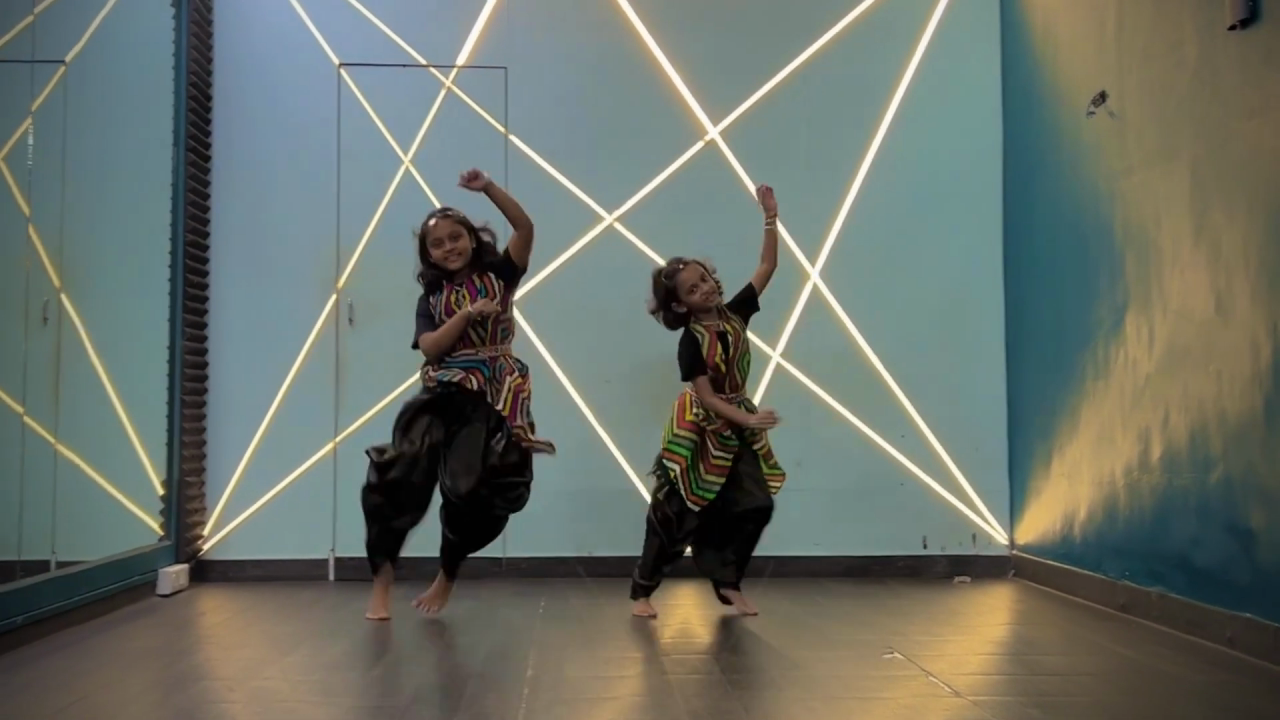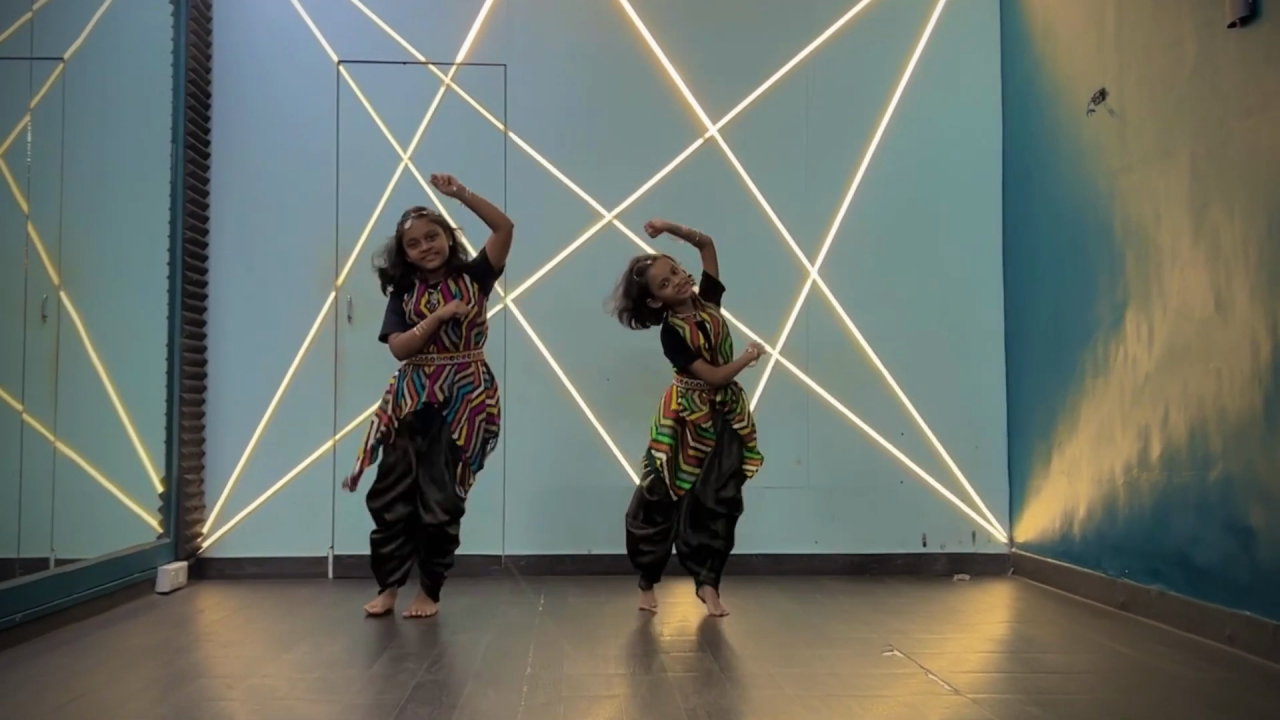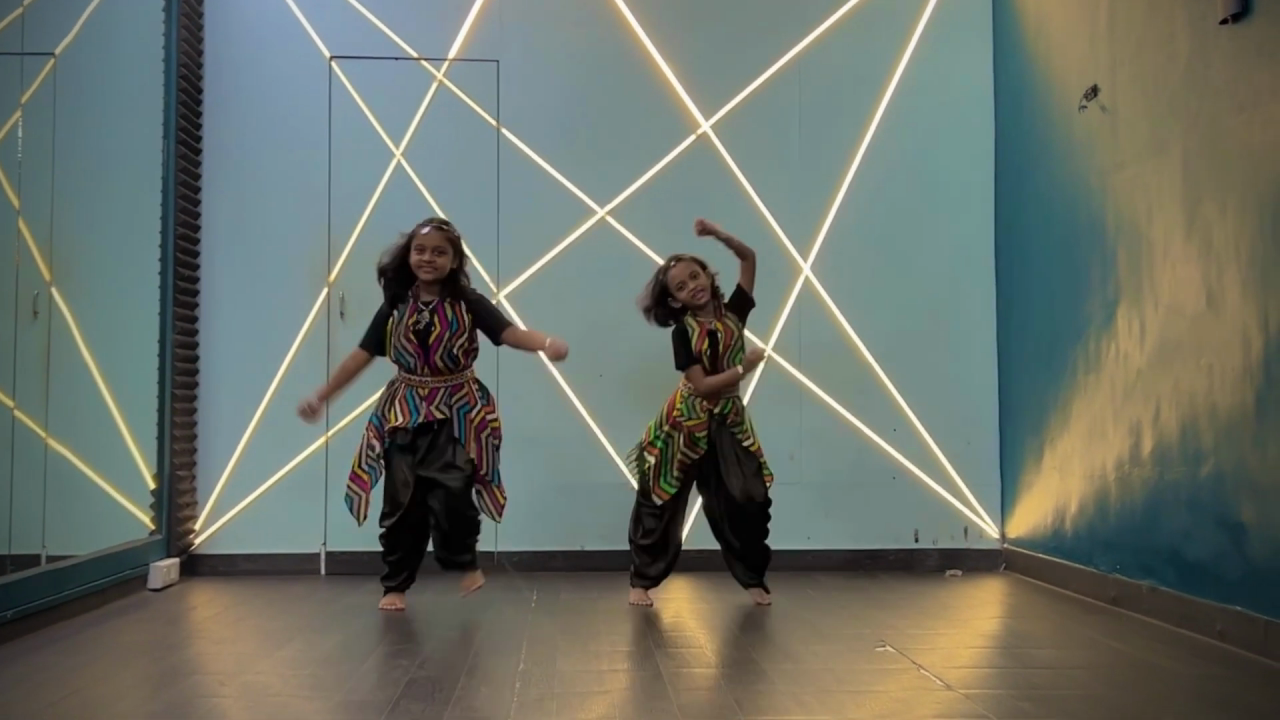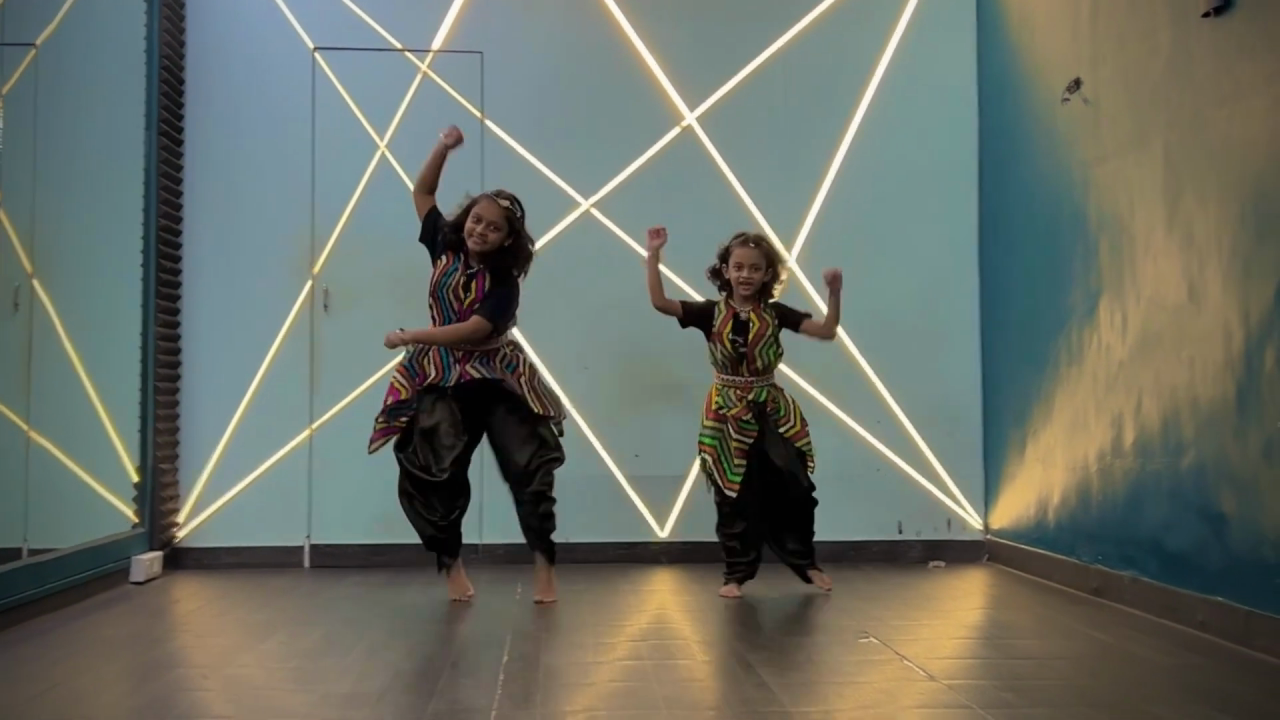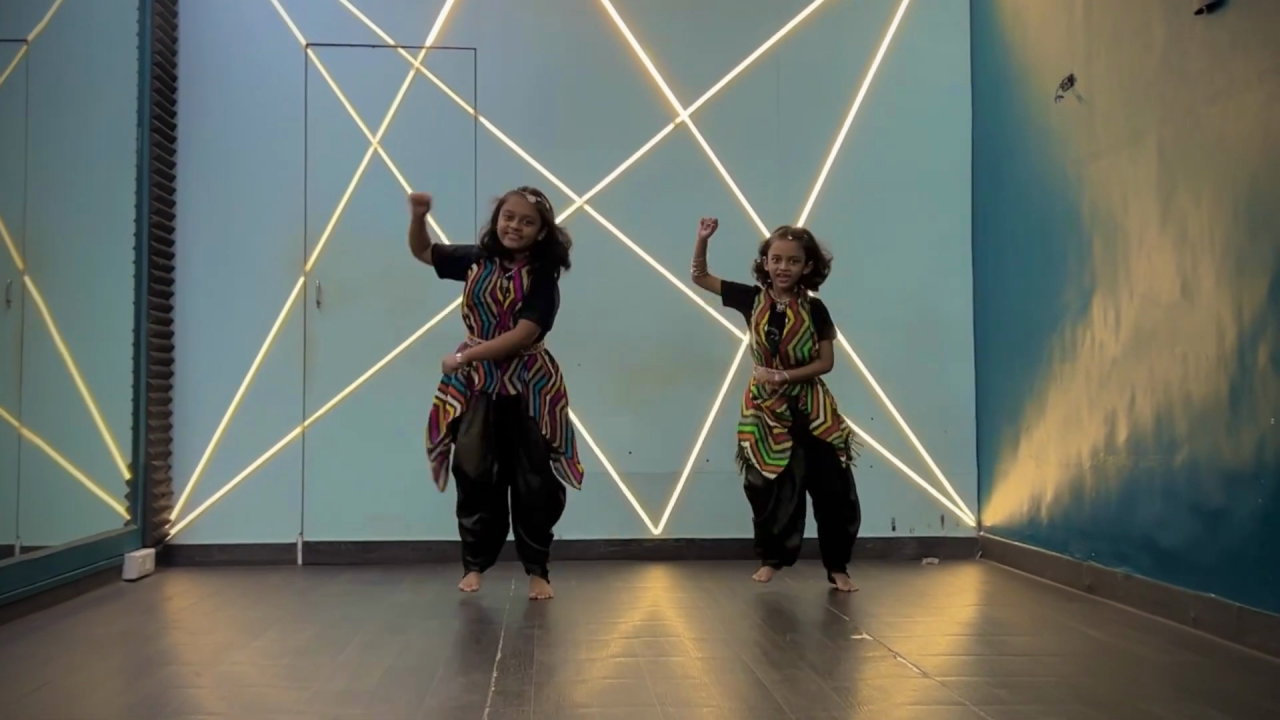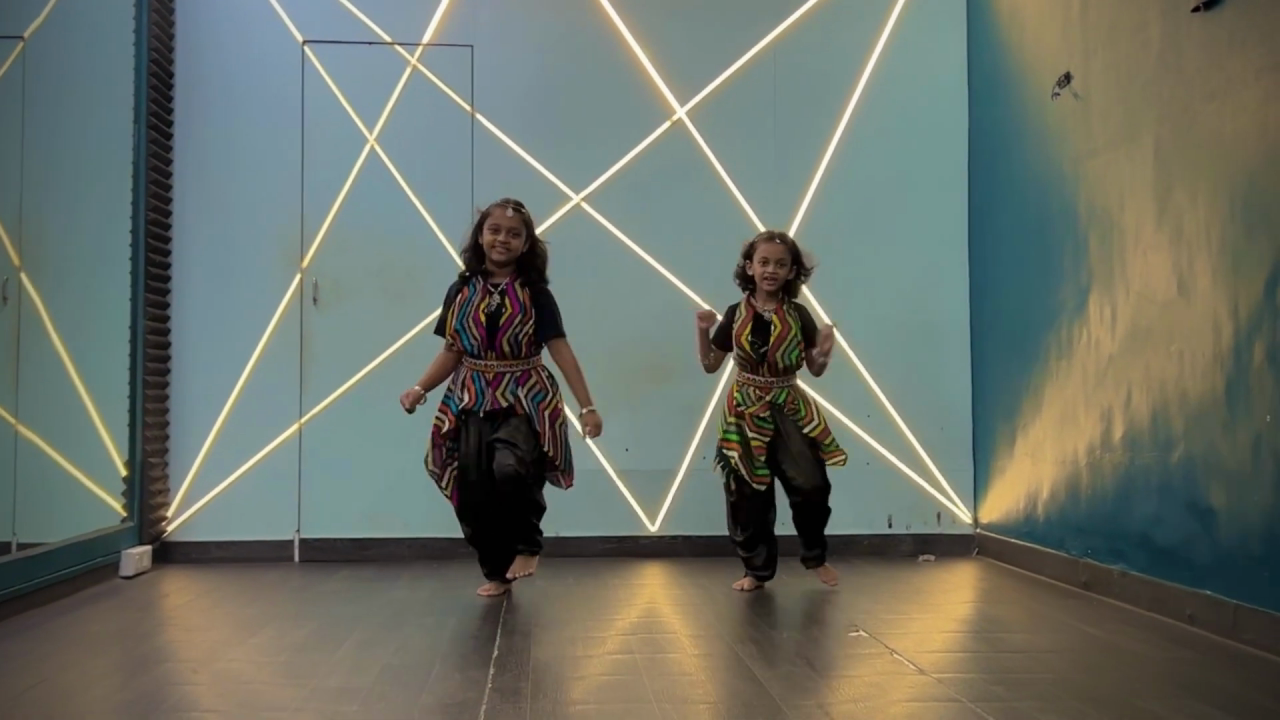
dt=0.3s
person 1, frame 1
left shoulder: (497, 277)
right shoulder: (431, 297)
left elbow: (525, 228)
right elbow: (429, 348)
left wrist: (490, 188)
right wrist: (466, 313)
left hip: (490, 394)
right hip: (441, 390)
left knee: (466, 485)
right knee: (395, 470)
left ankle: (448, 573)
right ankle: (383, 571)
person 1, frame 2
left shoulder: (473, 278)
right shoulder: (403, 295)
left elbow: (504, 228)
right elbow: (399, 347)
left wrist: (460, 194)
right wrist: (440, 314)
left hip: (465, 396)
right hip: (414, 397)
left knee: (440, 493)
right knee: (395, 489)
left ankle: (430, 591)
right ankle: (389, 586)
person 1, frame 3
left shoulder: (469, 303)
right shoulder: (394, 307)
left elbow: (510, 334)
right elbow: (363, 354)
left wrist: (548, 345)
right wrist: (322, 396)
left hip: (460, 407)
right hip: (405, 410)
left knee: (450, 487)
right knee: (403, 503)
left ankle: (464, 561)
right ankle: (395, 584)
person 1, frame 4
left shoulder: (505, 281)
right shoulder: (444, 248)
left elbow: (475, 331)
right elbow: (422, 192)
left wrist: (411, 337)
right wrist: (442, 150)
left hip: (495, 376)
right hip: (441, 376)
left knee: (529, 463)
right knee: (432, 466)
left ankle: (542, 558)
right ankle: (449, 560)
person 1, frame 5
left shoulder: (544, 277)
right shoulder: (476, 260)
left elbow: (521, 335)
right elbow: (422, 251)
left wrist: (464, 359)
right wrist: (418, 215)
left hip: (527, 383)
right hip: (473, 386)
left knee: (534, 480)
right knee: (475, 472)
left ankle: (537, 570)
right ankle: (475, 563)
person 1, frame 6
left shoulder: (536, 294)
right shoulder: (461, 291)
left elbow: (560, 350)
right elbow: (452, 352)
left wrist: (586, 404)
right wrist: (419, 389)
left hip: (523, 399)
right hip: (470, 402)
left knee: (510, 470)
right knee: (474, 495)
left ankle: (525, 547)
right ankle: (497, 572)
person 2, frame 1
left shoulder: (735, 312)
right shoulder: (689, 342)
left elbow: (768, 265)
right elbow: (707, 396)
left wrist: (770, 217)
right wrist: (748, 416)
left hip: (735, 426)
right hip: (699, 428)
left knee: (755, 505)
right knee: (676, 510)
left ankle: (729, 585)
right ankle: (642, 590)
person 2, frame 2
left shoulder: (708, 300)
right shoulder: (671, 333)
left elbow: (707, 246)
right elbow: (712, 376)
left wrist: (672, 229)
right wrist: (748, 357)
left hip: (725, 412)
right hip: (688, 416)
left knee: (720, 498)
right knee: (662, 497)
left ankle: (707, 582)
right ankle: (647, 580)
person 2, frame 3
left shoulder: (734, 312)
right shoulder: (683, 332)
left elbow: (748, 260)
right elbow: (702, 384)
left wrist: (715, 234)
right wrist: (742, 369)
left hip: (728, 420)
right hip: (688, 420)
left knee: (747, 501)
right knee: (662, 501)
left ankle: (752, 577)
right ankle: (643, 580)
person 2, frame 4
left shoulder: (775, 313)
right shoulder: (711, 312)
left elbow: (826, 331)
right elbow: (660, 302)
left wrist: (834, 294)
right wrist: (653, 256)
left hip: (771, 409)
right hip: (728, 411)
left knee: (794, 489)
right knee: (736, 497)
left ankle: (805, 562)
right ankle: (737, 574)
person 2, frame 5
left shoulder: (815, 309)
right shoulder: (751, 299)
left elbow: (826, 362)
right elbow: (700, 278)
left wrist: (783, 375)
right wrist: (703, 241)
left hip: (809, 403)
right hip: (765, 404)
left knee: (831, 486)
right knee: (769, 484)
left ankle: (836, 566)
right ankle: (772, 558)
person 2, frame 6
left shoulder: (799, 315)
right shoulder: (736, 314)
left elbow: (816, 370)
right elbow: (710, 365)
left wrist: (824, 353)
right wrist: (703, 333)
left hip: (790, 408)
right hip: (746, 411)
left knee: (810, 484)
right knee: (749, 495)
left ankle: (816, 556)
right ankle: (756, 569)
